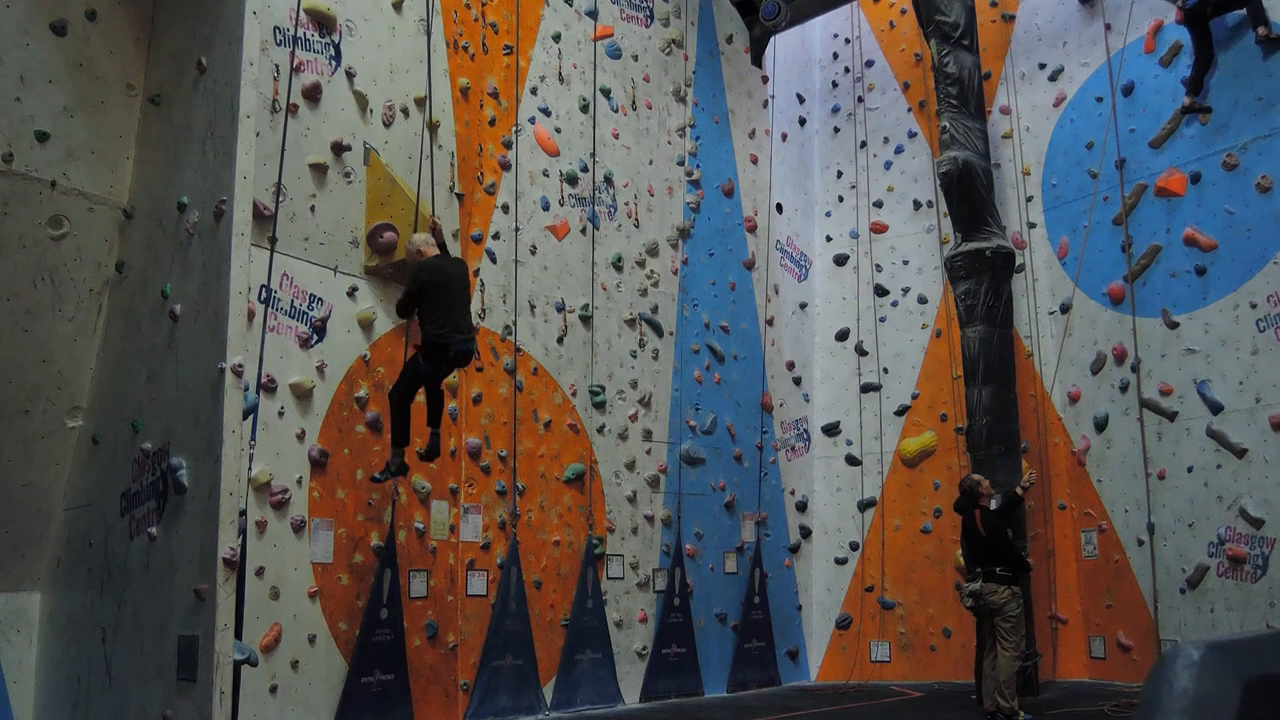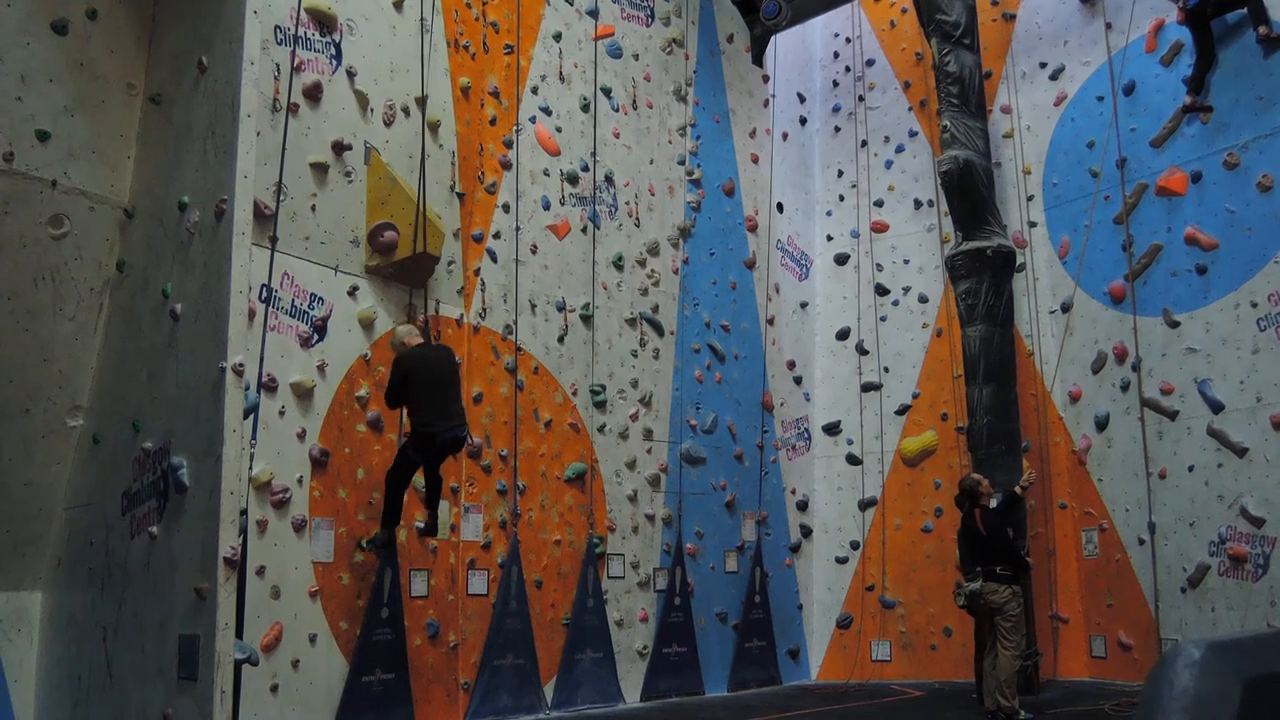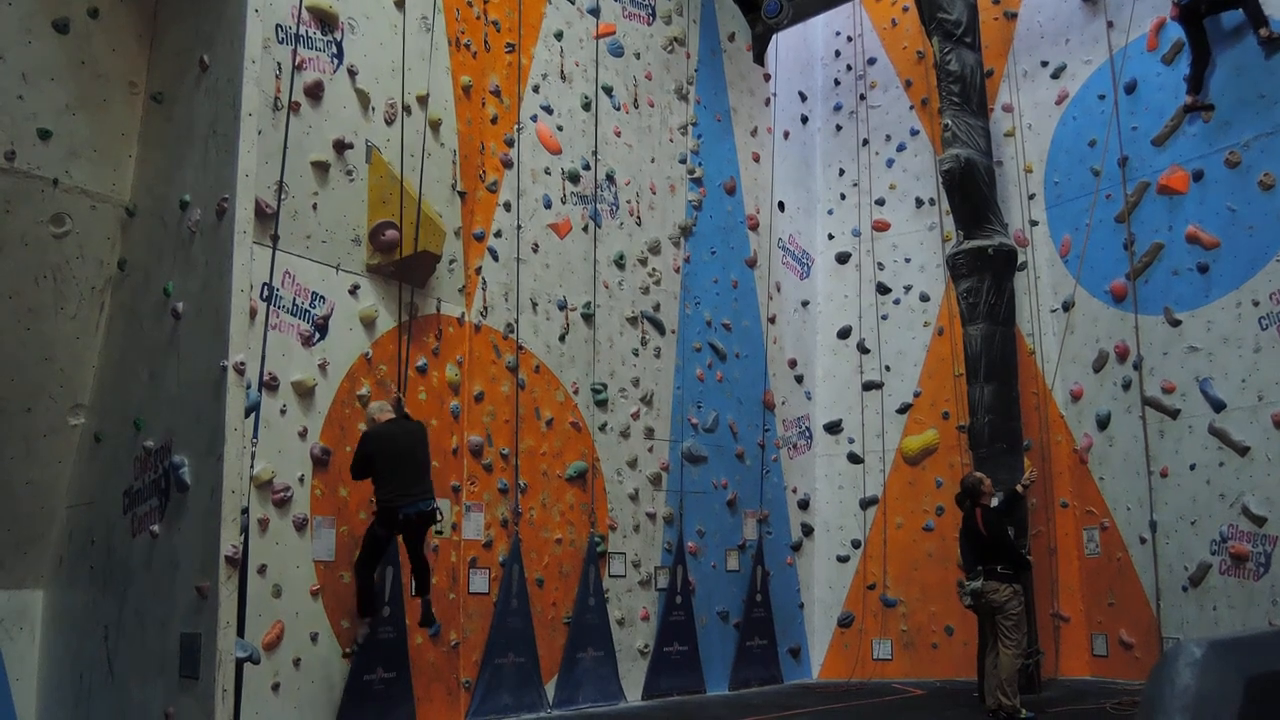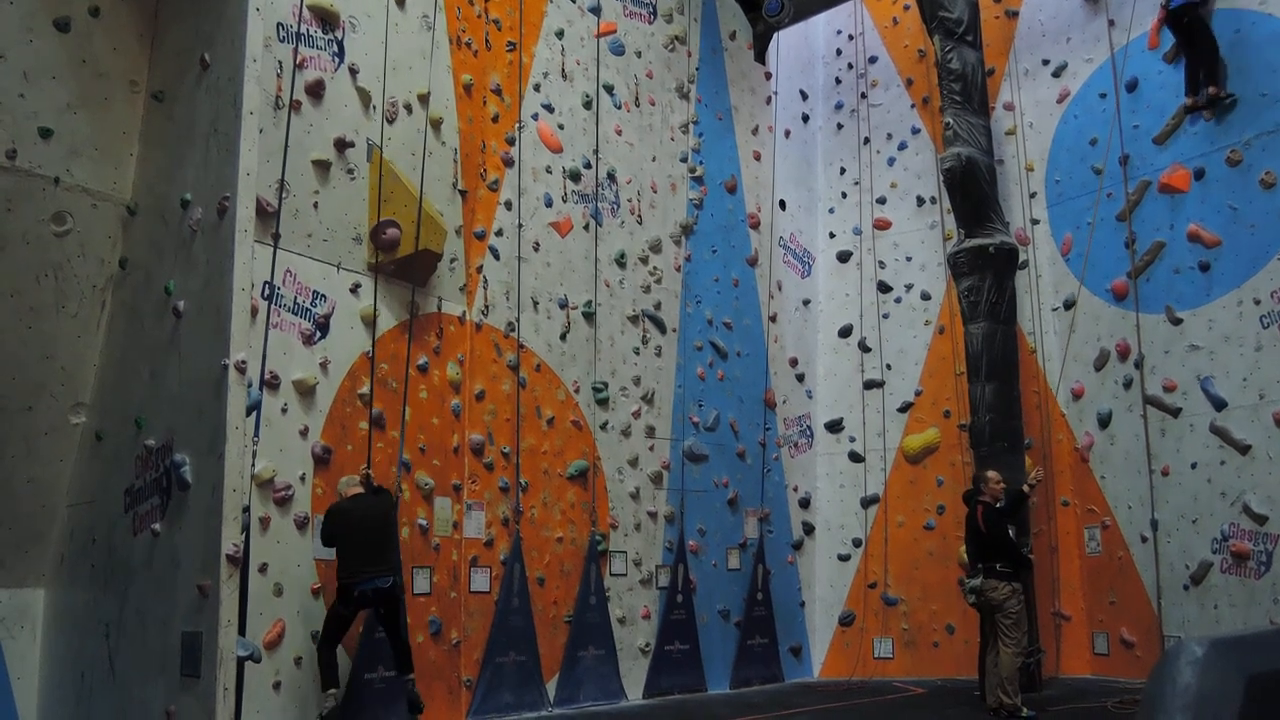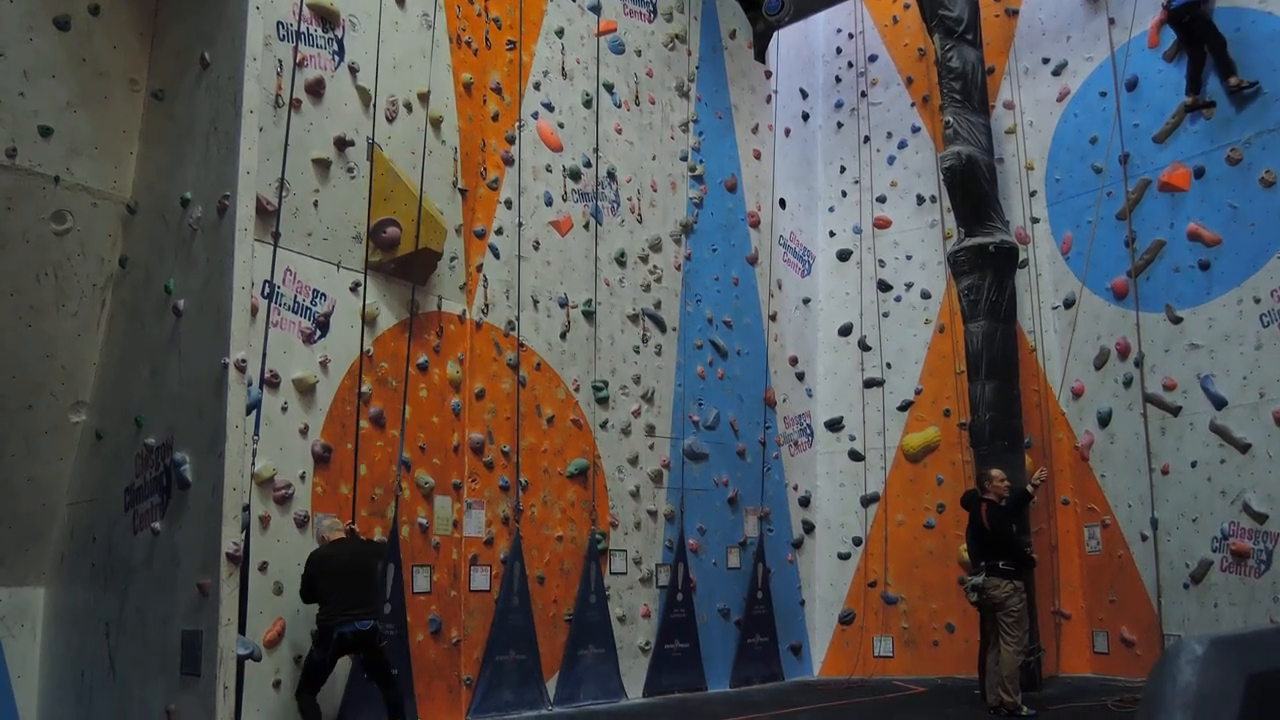
dt=0.7s
person 1, frame 1
left shoulder: (971, 516)
right shoulder: (989, 520)
left elbow: (1001, 512)
right elbow: (1008, 550)
left wrist: (1022, 489)
right wrist: (1027, 566)
left hip: (983, 588)
right hip: (1002, 588)
left knee: (991, 651)
right knee: (1009, 650)
person 1, frame 2
left shoulder: (971, 516)
right shoulder: (988, 518)
left elbow: (1001, 511)
right elbow: (1007, 549)
left wrist: (1021, 487)
right wrist: (1026, 565)
left hip: (983, 587)
right hip: (1002, 587)
left knee: (992, 650)
right knee: (1009, 649)
person 1, frame 3
left shoulder: (972, 515)
right shoulder: (987, 517)
left elbow: (1003, 509)
right elbow: (1007, 547)
left wrist: (1023, 485)
right wrist: (1027, 563)
left hip: (984, 586)
right hip: (1003, 585)
left knee: (993, 648)
right knee: (1011, 647)
person 1, frame 4
left shoulder: (977, 512)
right shoulder: (987, 514)
left elbow: (1008, 510)
right elbow: (1006, 545)
left wrist: (1029, 486)
right wrist: (1027, 561)
left hip: (986, 584)
right hip: (1002, 584)
left knee: (994, 646)
right knee: (1012, 645)
person 1, frame 5
left shoulder: (981, 510)
right shoulder: (992, 513)
left elbow: (1011, 508)
right elbow: (1011, 542)
left wrist: (1033, 485)
right wrist: (1030, 561)
left hip: (988, 581)
right hip: (1005, 582)
left knee: (995, 645)
right knee: (1013, 644)
left ankle: (995, 701)
right ankle: (1010, 703)
person 2, frame 1
left shoulder: (422, 269)
right shoulder: (460, 265)
left elbow: (403, 310)
left wrist: (406, 309)
right wrist: (440, 240)
left hip: (438, 347)
right hip: (466, 346)
left knee: (399, 396)
right knee: (432, 382)
left ankle: (397, 461)
right ankle: (433, 442)
person 2, frame 2
left shoulder: (404, 359)
right shoulder: (446, 353)
left elbow: (392, 401)
left hip: (427, 435)
right hip: (458, 432)
left knee: (396, 480)
right knee: (431, 467)
left ankle: (385, 535)
right ankle: (432, 521)
person 2, frame 3
left shoulder: (371, 435)
right shoulder: (418, 429)
left elbow: (357, 473)
right wrist: (399, 408)
left hip: (392, 512)
right hip: (425, 508)
left knee: (364, 567)
right knee: (416, 553)
left ankle: (363, 630)
right ankle: (426, 609)
person 2, frame 4
left shoulder: (337, 510)
right shoulder: (385, 504)
left elbow: (327, 540)
right wrist: (370, 483)
left hip: (353, 589)
right hip: (387, 584)
left knee: (326, 644)
right knee: (397, 636)
right ankle: (410, 689)
person 2, frame 5
left shoulder: (318, 557)
right shoulder: (368, 549)
left elbow: (306, 596)
right elbow: (383, 549)
right wrist: (359, 539)
left hip: (332, 632)
right hip: (367, 630)
left knee: (305, 692)
right knee: (387, 683)
